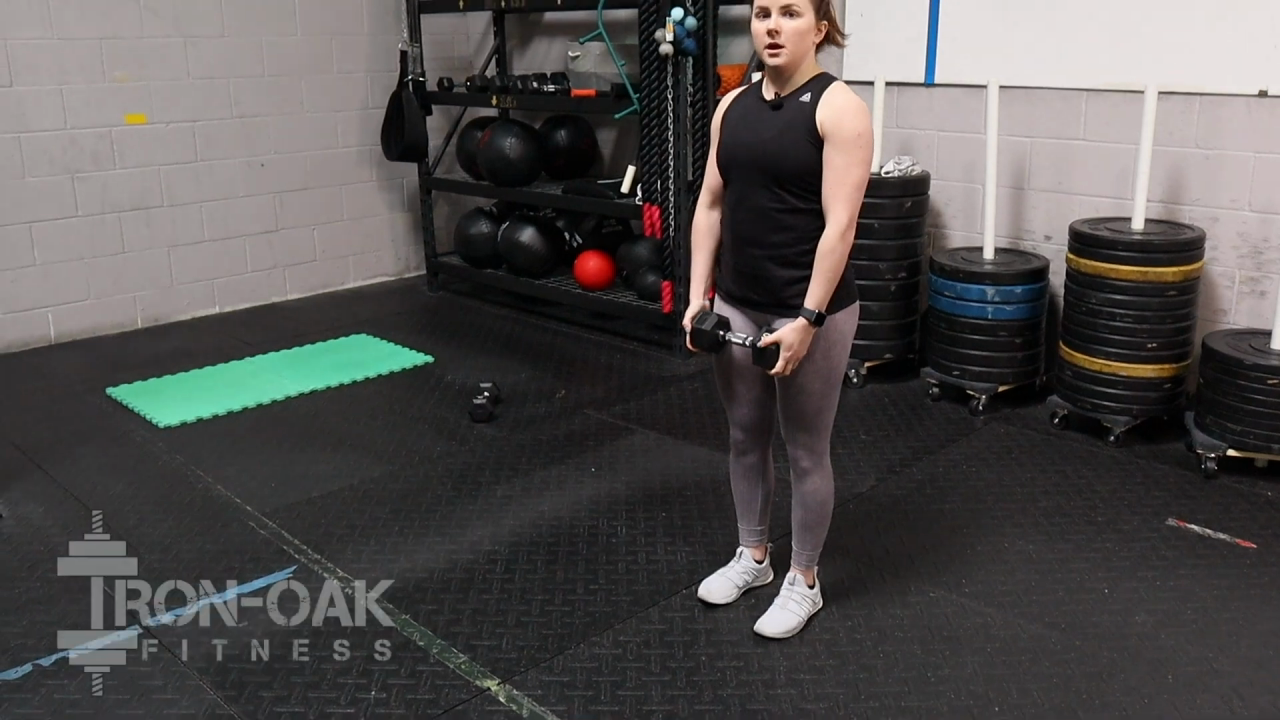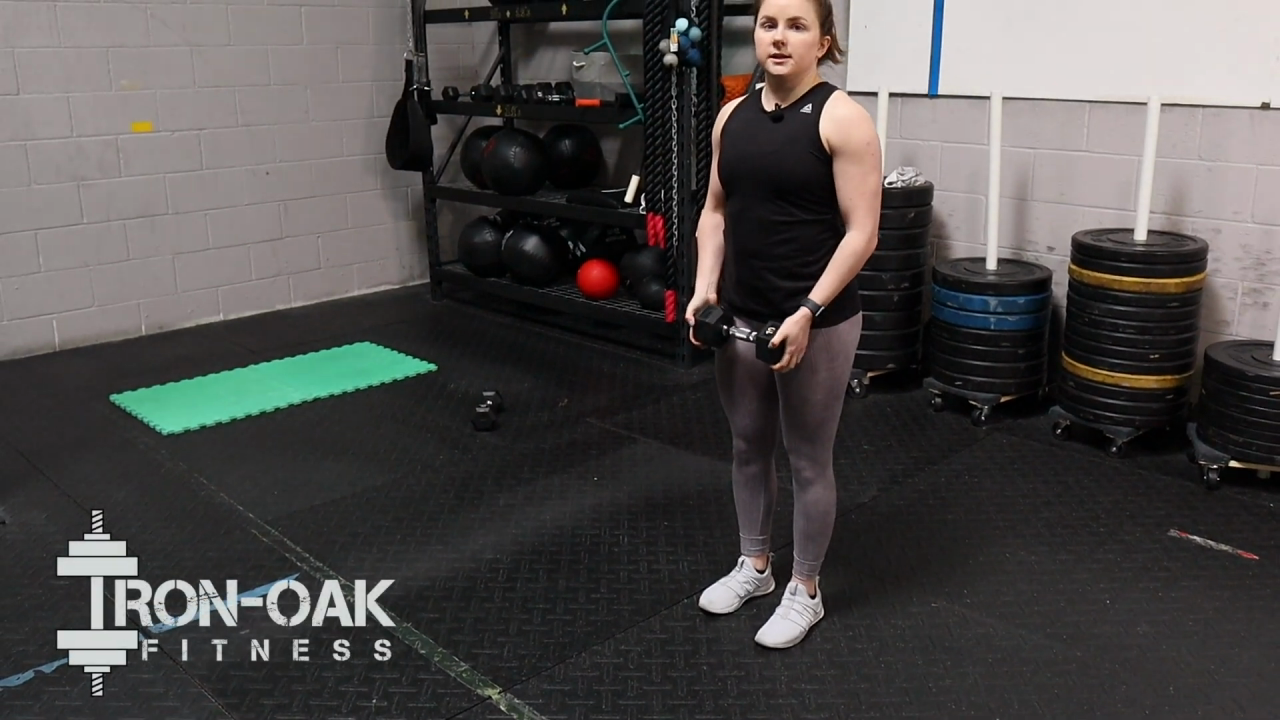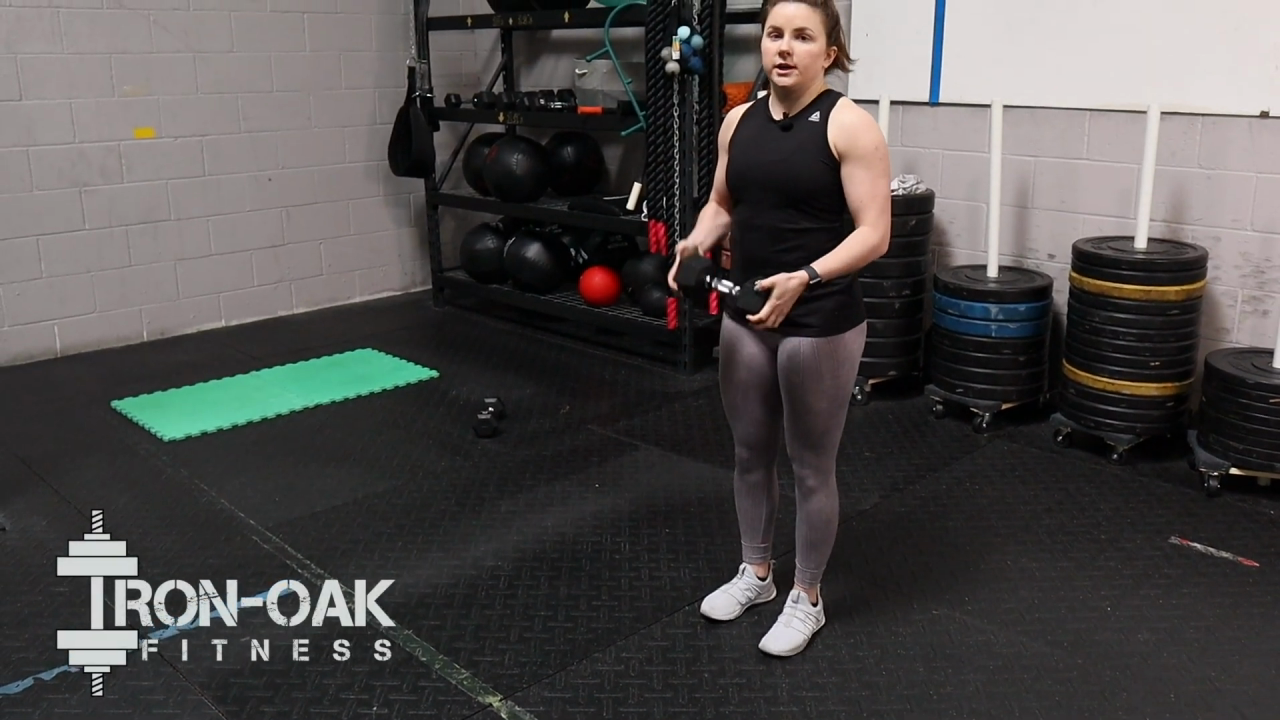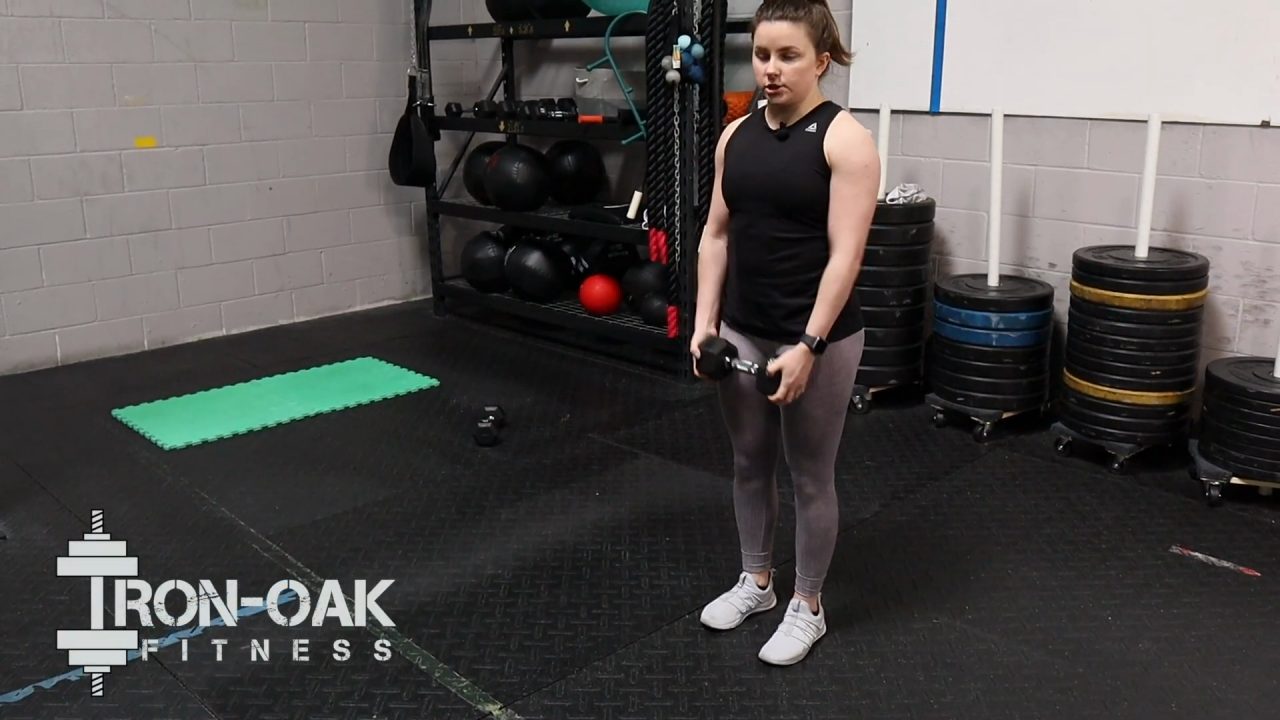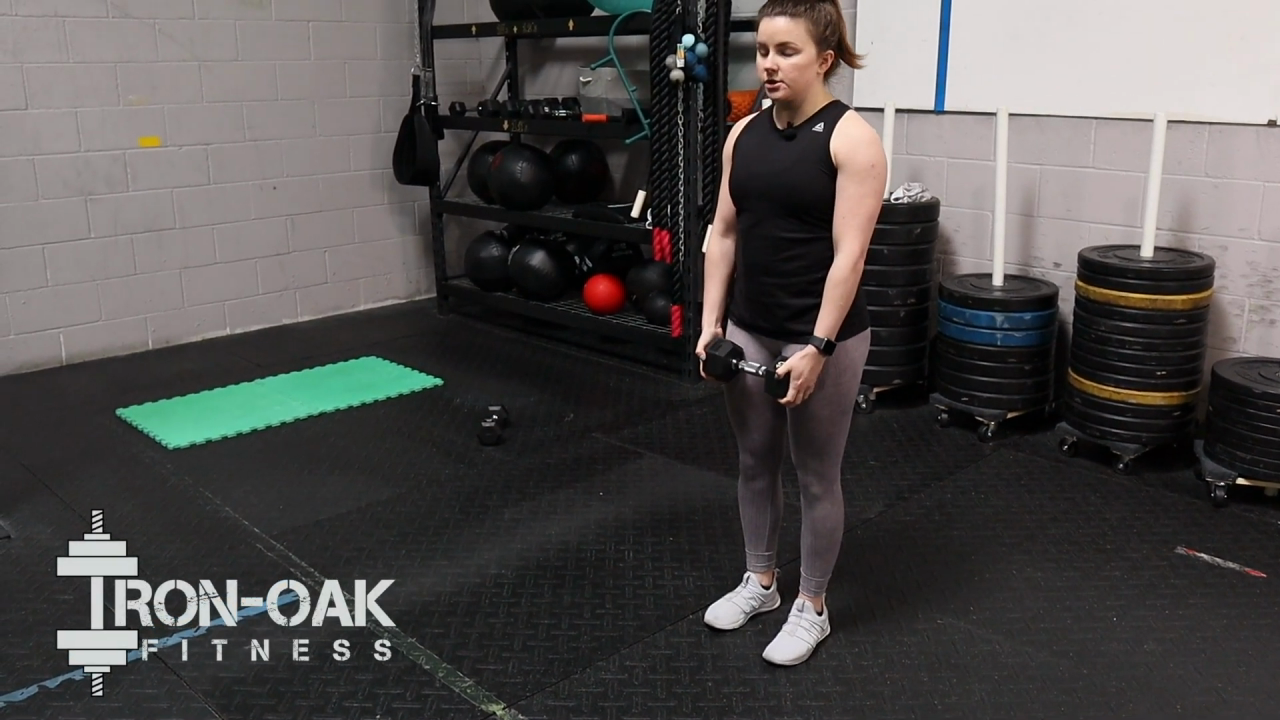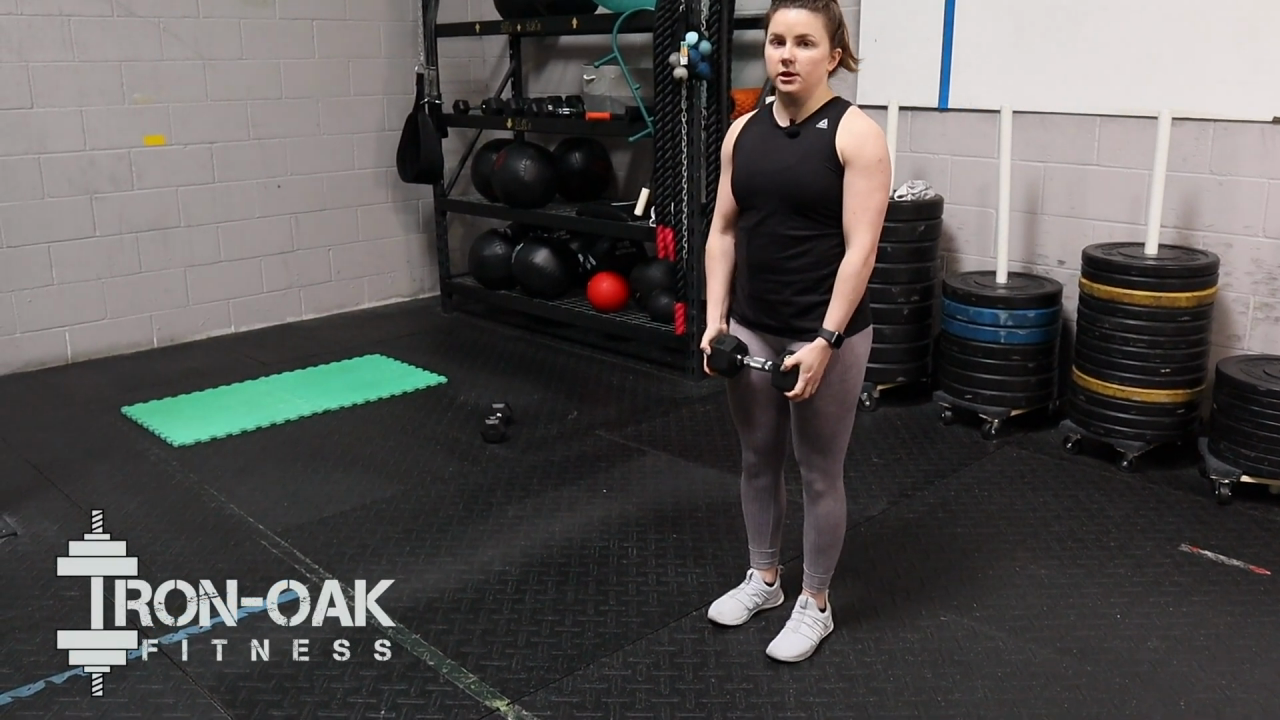
dt=0.7s
person 1, frame 1
left shoulder: (839, 107)
right shoulder: (733, 105)
left elbow: (840, 225)
right elbow: (710, 205)
left wrist: (808, 319)
right wrist: (697, 291)
left hip: (810, 309)
right hip: (737, 302)
left knee: (805, 450)
right knee: (745, 436)
left ankle: (804, 581)
right ankle: (752, 555)
person 1, frame 2
left shoulder: (841, 118)
right shoulder: (732, 115)
left elbow: (861, 232)
left wrist: (808, 312)
right wrist: (705, 287)
left hip: (816, 320)
right hip: (742, 313)
left knee: (807, 459)
right knee: (747, 446)
left ankle: (805, 591)
right ankle: (753, 565)
person 1, frame 3
left shoulder: (849, 124)
right shoulder: (740, 120)
left elbow: (874, 233)
left wrist: (803, 278)
right wrist: (698, 242)
left hip: (821, 323)
right hip: (744, 316)
left knee: (810, 467)
right knee: (750, 453)
left ankle: (807, 598)
right ankle: (756, 572)
person 1, frame 4
left shoulder: (845, 138)
right shoulder: (737, 135)
left elbow: (845, 253)
right elbow: (717, 233)
left wrist: (809, 347)
right wrist: (705, 320)
left hip: (815, 336)
right hip: (743, 329)
left knee: (809, 475)
right knee: (749, 462)
left ankle: (808, 607)
right ankle: (755, 581)
person 1, frame 5
left shoulder: (851, 137)
right shoulder: (744, 133)
left elbow: (849, 253)
right elbow: (724, 233)
left wrist: (817, 347)
right wrist: (711, 320)
left hip: (822, 335)
right hip: (750, 328)
left knee: (816, 475)
right knee: (754, 461)
left ankle: (812, 608)
right ankle: (759, 581)
person 1, frame 6
left shoulder: (855, 134)
right shoulder: (744, 131)
left elbow: (860, 249)
right elbow: (723, 231)
left wrist: (825, 341)
right wrist: (715, 317)
left hip: (825, 333)
right hip: (752, 327)
left knee: (818, 472)
right knee: (757, 459)
left ankle: (814, 604)
right ankle: (762, 578)
